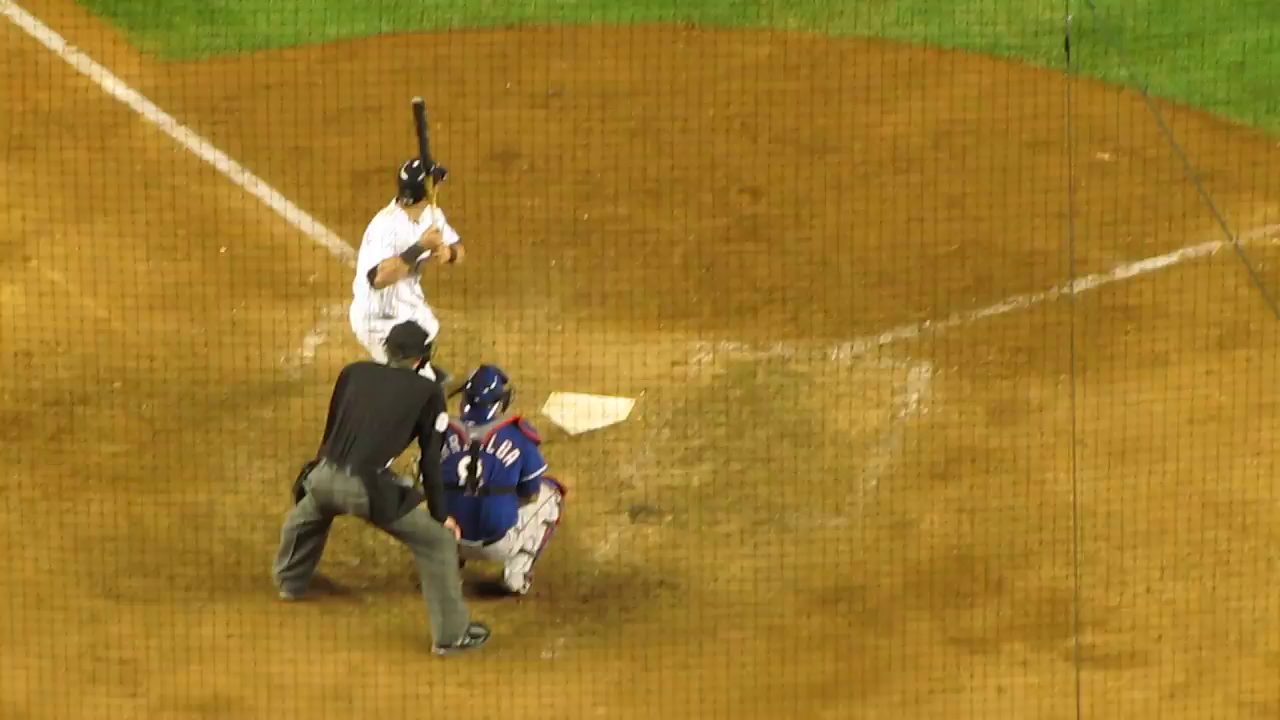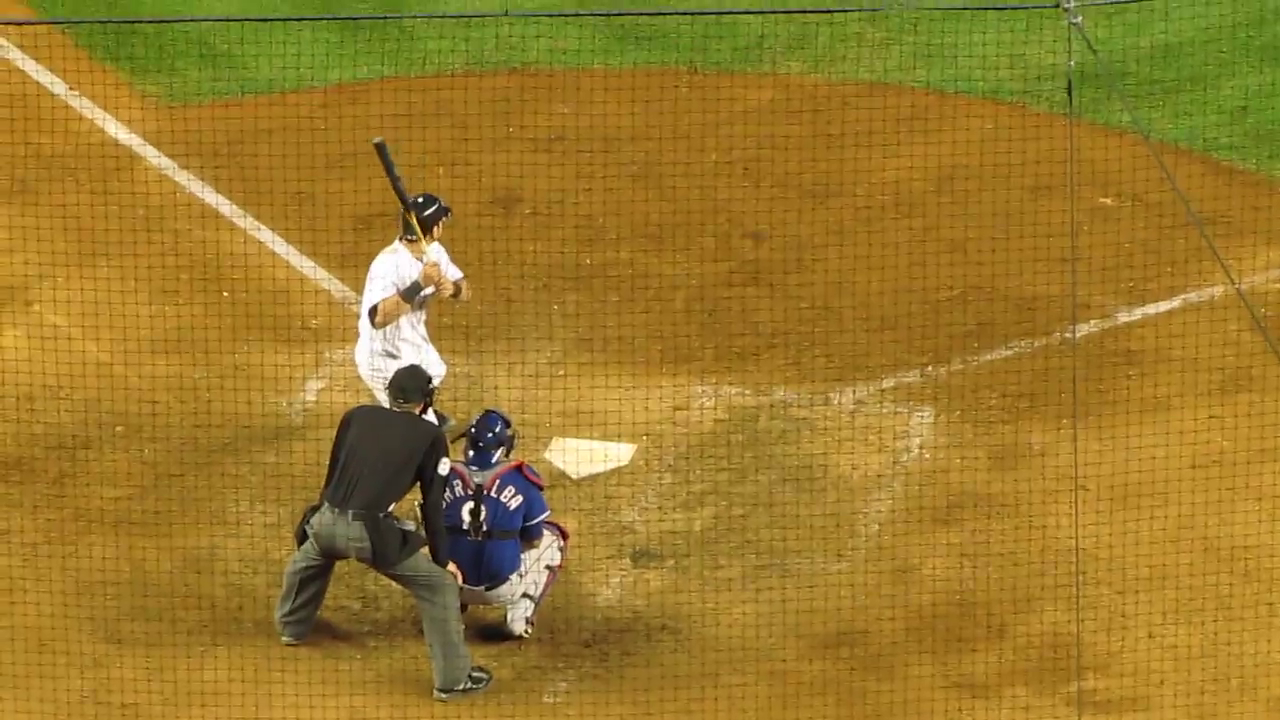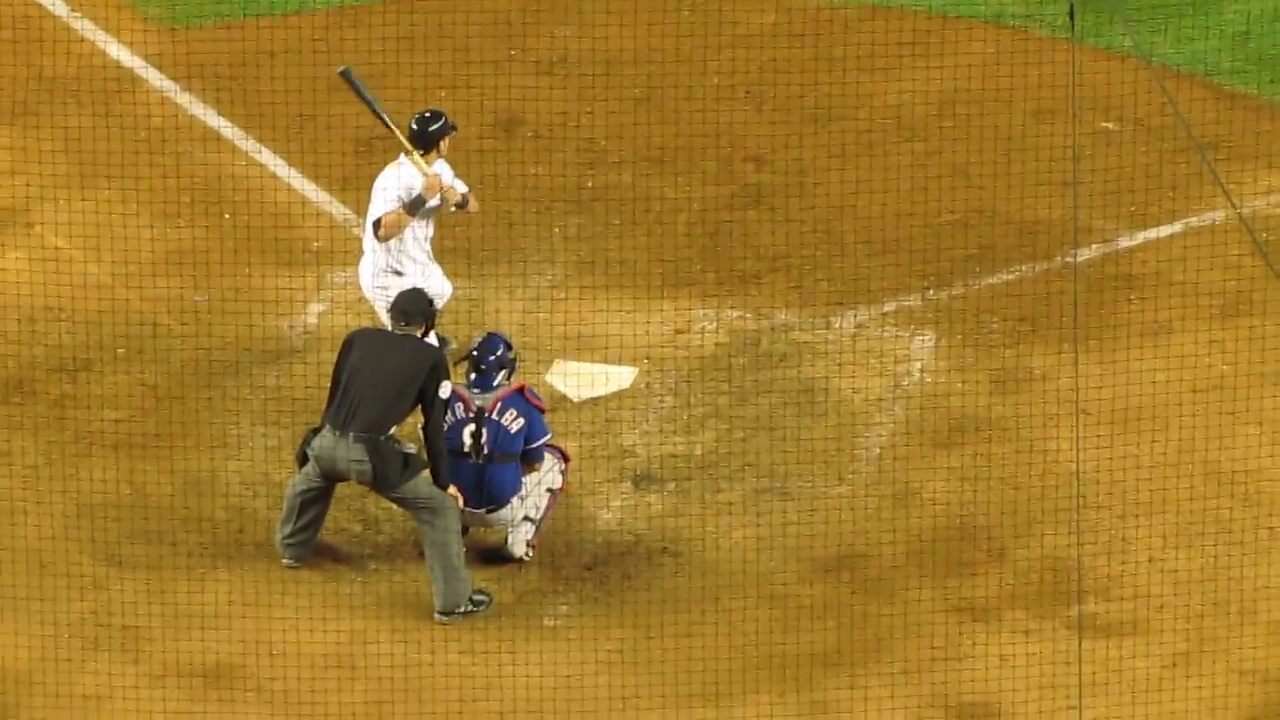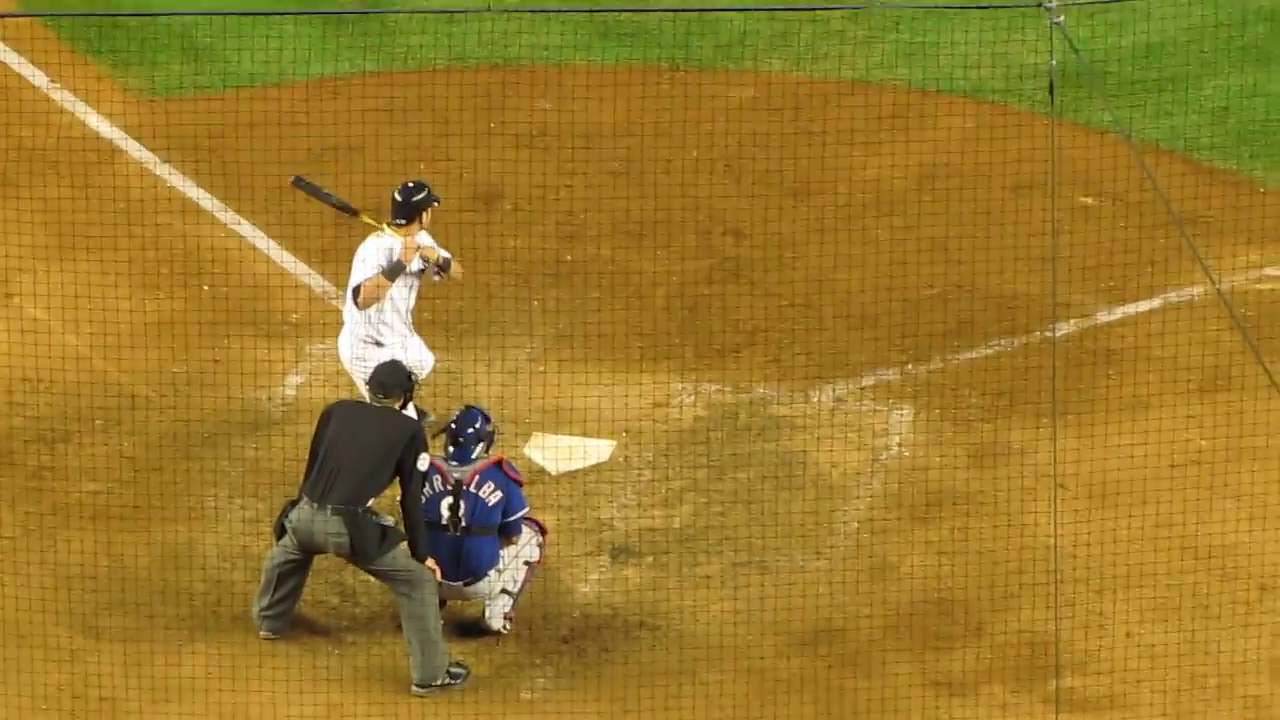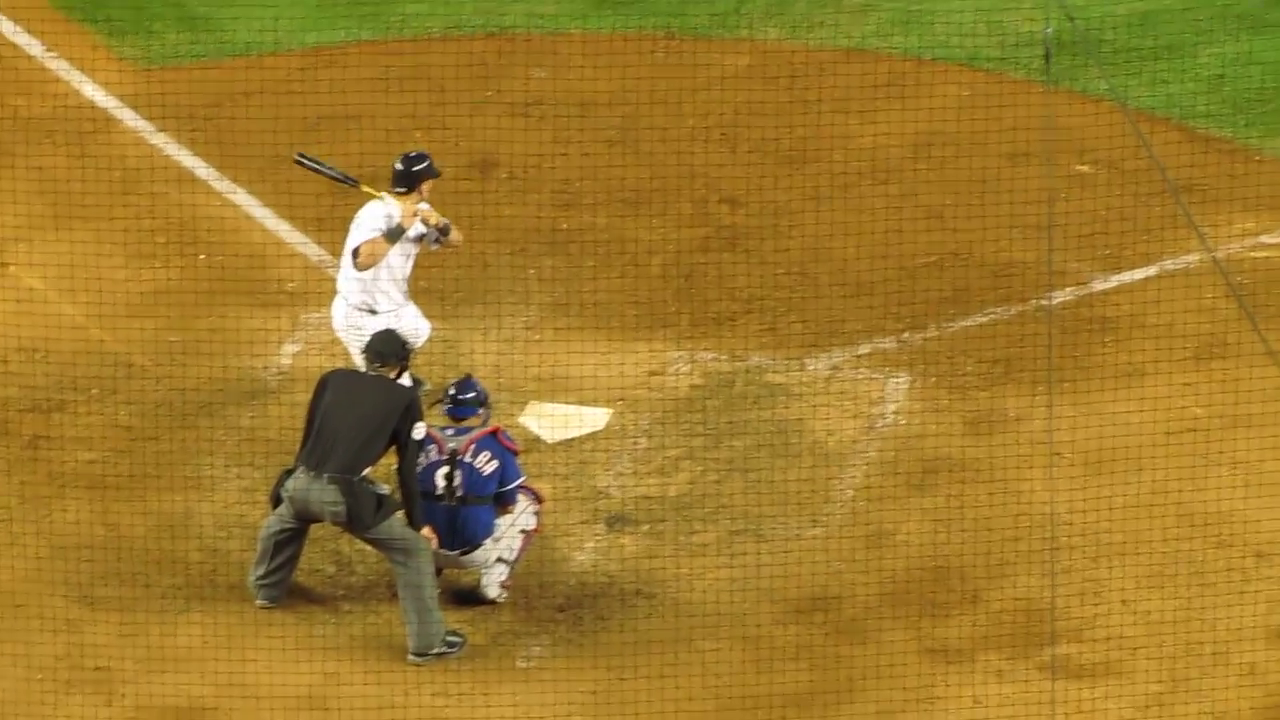
dt=0.3s
person 1, frame 1
left shoulder: (353, 372)
right shoulder: (428, 391)
right elbow: (432, 459)
right wrist: (440, 514)
left hip: (325, 478)
right hip: (369, 488)
left knee: (304, 516)
right knee: (439, 542)
left ankle: (291, 581)
right ankle: (451, 634)
person 1, frame 2
left shoulder: (356, 415)
right shoulder: (430, 435)
right elbow: (433, 503)
right wrist: (442, 558)
left hip: (327, 522)
right hip: (370, 531)
left knee: (306, 560)
right knee: (440, 585)
left ankle: (292, 626)
right ankle: (453, 679)
person 1, frame 3
left shoulder: (357, 338)
right shoulder: (431, 357)
right elbow: (433, 427)
right wrist: (443, 481)
left hip: (328, 444)
right hip: (371, 454)
left knee: (307, 481)
right knee: (441, 509)
left ankle: (293, 548)
right ankle: (453, 601)
person 1, frame 4
left shoulder: (336, 411)
right shoulder: (409, 430)
right elbow: (411, 499)
right wrist: (421, 554)
left hip: (306, 516)
right hip: (350, 526)
left knee: (284, 553)
right knee: (418, 581)
left ankle: (270, 620)
right ankle: (431, 673)
person 1, frame 5
left shoulder: (332, 379)
right shoulder: (405, 399)
right elbow: (407, 467)
right wrist: (416, 522)
left hip: (302, 485)
right hip: (345, 495)
left knee: (280, 521)
right knee: (414, 550)
left ankle: (266, 589)
right ankle: (427, 642)
person 2, frame 1
left shoulder: (429, 213)
right shoulder: (386, 226)
left elbow: (459, 250)
right elbow: (377, 279)
left wrist: (448, 253)
right wrist: (420, 246)
left hip: (407, 304)
right hip: (378, 319)
left ankle: (420, 366)
person 2, frame 2
left shoulder: (433, 251)
right shoulder: (389, 264)
left elbow: (465, 290)
right elbow: (378, 318)
left wrist: (452, 288)
right wrist: (419, 285)
left hip: (414, 344)
right hip: (383, 359)
left knee: (435, 373)
person 2, frame 3
left shoulder: (438, 168)
right shoulder: (394, 178)
left elbow: (472, 206)
right elbow: (381, 232)
left wrist: (457, 198)
right wrist: (422, 197)
left hip: (419, 264)
right hip: (387, 277)
left knee: (440, 293)
person 2, frame 4
left shoulder: (420, 239)
right shoulder: (377, 247)
left elbow: (456, 273)
right elbow: (361, 299)
left wrist: (438, 259)
right wrist: (400, 264)
left hip: (399, 337)
right hip: (367, 348)
left knee: (422, 363)
person 2, frame 5
left shoulder: (416, 211)
right shoulder: (376, 213)
left elbow: (454, 239)
right elbow: (360, 261)
left wrist: (439, 223)
right wrist: (401, 227)
left hip: (393, 305)
right hip: (360, 316)
left knee: (418, 332)
left ankle: (397, 373)
person 3, frame 1
left shoulder: (445, 432)
right shoulder: (518, 433)
right elbow: (531, 495)
right hip: (499, 541)
right knee: (551, 493)
right ankle: (517, 574)
person 3, frame 2
left shoulder: (446, 475)
right shoulder: (521, 478)
right elbow: (533, 541)
right hip: (501, 586)
right knee: (551, 537)
right ankle: (519, 619)
person 3, frame 3
left shoulder: (449, 398)
right shoulder: (523, 401)
right elbow: (534, 464)
right hip: (503, 508)
right knee: (554, 461)
right ankle: (520, 542)
person 3, frame 4
left shoulder: (427, 471)
right shoulder: (501, 475)
right elbow: (512, 537)
right hip: (480, 580)
right knee: (531, 533)
right ankle: (497, 615)
person 3, frame 5
left shoulder: (422, 440)
right shoulder: (496, 443)
right elbow: (508, 506)
right hip: (477, 551)
right knee: (527, 501)
right ankle: (493, 582)
